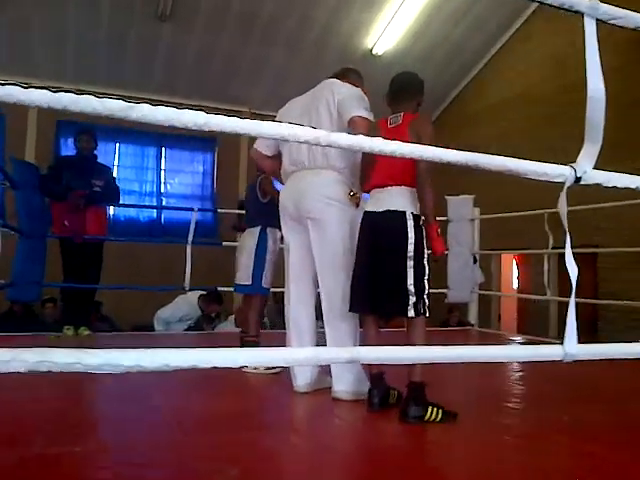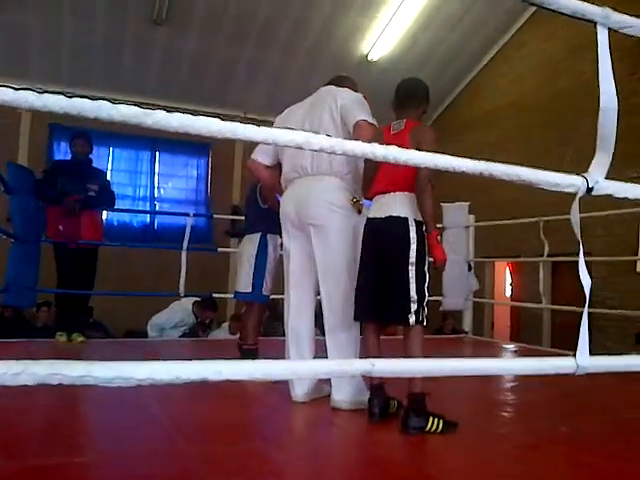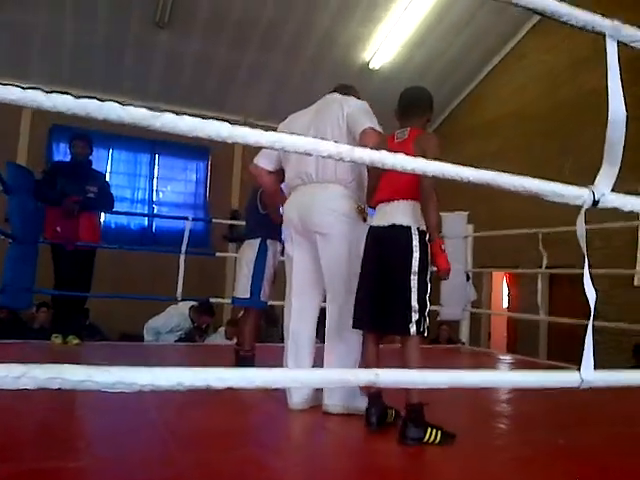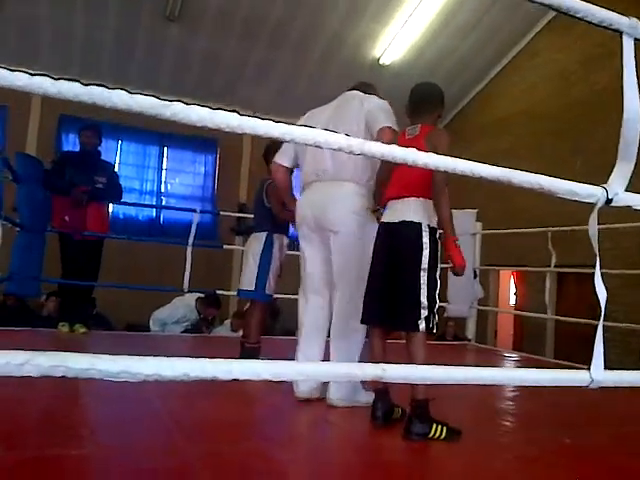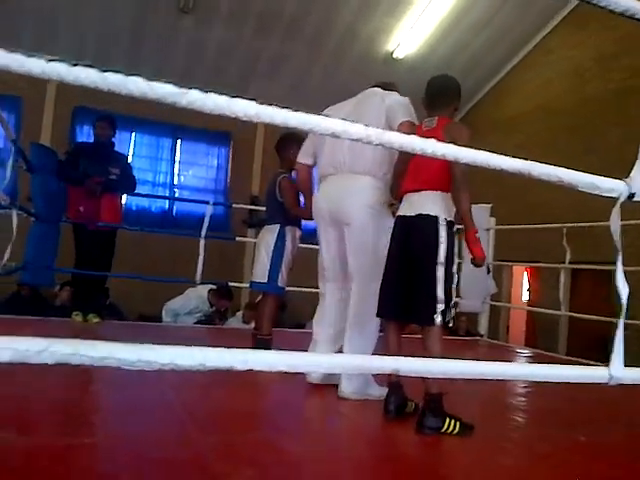
dt=0.2s
person 1, frame 1
left shoulder: (375, 130)
right shoulder: (421, 126)
left elbow: (364, 182)
right elbow: (422, 179)
right wrist: (433, 229)
left hip: (372, 215)
right hip: (402, 215)
left knee: (371, 308)
right knee: (414, 309)
left ankle: (378, 387)
right ankle: (415, 397)
person 1, frame 2
left shoulder: (379, 136)
right shoulder: (423, 132)
left elbow: (367, 188)
right elbow: (423, 185)
right wrist: (434, 237)
left hip: (375, 221)
right hip: (404, 222)
left knee: (372, 316)
right knee: (412, 318)
left ankle: (378, 397)
right ankle: (416, 409)
person 1, frame 3
left shoulder: (383, 145)
right shoulder: (427, 140)
left elbow: (371, 196)
right elbow: (427, 193)
right wrist: (437, 246)
left hip: (377, 229)
right hip: (407, 230)
left knee: (372, 324)
right knee: (409, 328)
left ankle: (376, 406)
right ankle: (413, 419)
person 1, frame 4
left shoulder: (394, 141)
right shoulder: (438, 137)
left elbow: (381, 194)
right elbow: (439, 190)
right wrist: (451, 242)
left hip: (388, 225)
right hip: (418, 227)
left knee: (380, 320)
right knee: (416, 323)
left ankle: (382, 401)
right ankle: (419, 415)
person 1, frame 5
left shoulder: (412, 135)
right shoulder: (456, 131)
left elbow: (395, 189)
right elbow: (459, 184)
right wrist: (472, 235)
left hip: (405, 219)
right hip: (435, 220)
left knee: (395, 313)
right knee: (431, 317)
left ankle: (395, 395)
right ankle: (432, 408)
person 2, frame 1
left shoulder: (292, 105)
right shoulder: (347, 91)
left elbow: (260, 153)
right elbow: (361, 129)
left hip: (292, 193)
right hip: (330, 190)
left knee: (298, 284)
right knee: (338, 284)
left ankle: (304, 373)
right ankle: (347, 378)
person 2, frame 2
left shoulder: (290, 113)
right shoulder: (348, 97)
left elbow: (257, 163)
right elbow: (367, 133)
left hip: (294, 199)
right hip: (332, 196)
left knee: (299, 292)
right knee: (341, 291)
left ankle: (302, 383)
right ankle: (347, 388)
person 2, frame 3
left shoulder: (294, 119)
right shoulder: (354, 105)
left elbow: (260, 168)
right elbow: (372, 141)
left hip: (297, 205)
right hip: (336, 203)
left knee: (300, 299)
right knee: (343, 298)
left ankle: (299, 390)
right ankle: (339, 392)
person 2, frame 4
left shoulder: (312, 115)
right shoulder: (373, 103)
left elbow: (278, 167)
right elbow: (388, 139)
left wrist: (292, 205)
left hip: (311, 201)
right hip: (350, 201)
left knee: (315, 293)
right knee: (351, 293)
left ankle: (307, 379)
right ankle: (342, 387)
person 2, frame 5
left shoulder: (333, 110)
right shoulder: (393, 100)
left elbow: (302, 165)
right elbow: (407, 134)
left wrist: (310, 201)
left hip: (326, 192)
right hip: (365, 194)
left knee: (334, 283)
right knee: (365, 285)
right ankle: (354, 380)
person 3, frame 1
left shoulder: (104, 171)
right shoulder: (63, 164)
left elbow: (114, 196)
right elbow: (45, 185)
left wrist: (88, 198)
right wrist: (67, 195)
left hip: (94, 231)
right hip: (68, 229)
left knee: (90, 277)
right knee: (71, 275)
left ankle: (83, 322)
right ankle: (69, 321)
person 3, frame 2
left shoulder: (99, 175)
right shoulder: (58, 168)
left elbow: (109, 200)
right elbow: (40, 190)
left wrist: (82, 203)
right wrist: (62, 199)
left hip: (89, 236)
right hip: (63, 233)
left knee: (84, 283)
right knee: (65, 280)
left ankle: (77, 328)
right ankle: (62, 327)
person 3, frame 3
left shoulder: (98, 177)
right shoulder: (57, 169)
left elbow: (108, 203)
right elbow: (39, 190)
left wrist: (81, 205)
right wrist: (61, 200)
left hip: (86, 238)
right hip: (61, 235)
left knee: (81, 285)
right knee: (62, 281)
left ankle: (73, 330)
right ankle: (58, 329)
person 3, frame 4
left shoulder: (107, 168)
right shoulder: (66, 159)
left elbow: (116, 194)
right elbow: (49, 180)
left wrist: (89, 194)
right wrist: (70, 190)
left hip: (94, 228)
right hip: (69, 224)
left knee: (88, 274)
right knee: (70, 271)
left ankle: (79, 319)
right ankle: (64, 317)
person 3, frame 5
left shoulder: (121, 160)
right shoulder: (80, 150)
left elbow: (130, 185)
right elbow: (63, 171)
left wrist: (103, 185)
right wrist: (84, 181)
left hip: (108, 219)
right hip: (83, 215)
left knee: (101, 264)
right knee: (83, 260)
left ankle: (92, 309)
right ankle: (78, 307)
person 4, frame 1
left shoulder: (256, 183)
right shoulder: (264, 180)
right elbow: (278, 201)
left hip: (257, 236)
right hip: (262, 237)
left knee: (252, 297)
right knee: (258, 295)
left ankle: (248, 348)
person 4, frame 2
left shoulder: (256, 187)
right shoulder: (265, 186)
right elbow: (278, 207)
left hip: (256, 242)
right hip: (261, 243)
left knee: (253, 303)
right knee: (257, 302)
left ankle: (245, 356)
right ankle: (249, 358)
person 4, frame 3
left shoulder: (258, 193)
right shoulder: (265, 190)
right elbow: (279, 217)
left hip: (257, 251)
right hip: (262, 249)
left knee: (250, 312)
right knee: (254, 310)
left ankle: (241, 363)
right ankle: (246, 369)
person 4, frame 4
left shoulder: (267, 185)
right shoulder: (273, 185)
right elbow: (281, 215)
left hip: (266, 242)
right hip: (268, 242)
left knee: (258, 301)
right knee: (261, 301)
left ankle: (246, 353)
right ankle: (251, 355)
person 4, frame 5
left shoulder: (278, 179)
right shoulder: (286, 180)
right elbow: (294, 210)
left hip: (276, 235)
right hip: (280, 236)
left knee: (269, 294)
right knee: (273, 293)
left ankle: (258, 345)
right ankle: (263, 346)
